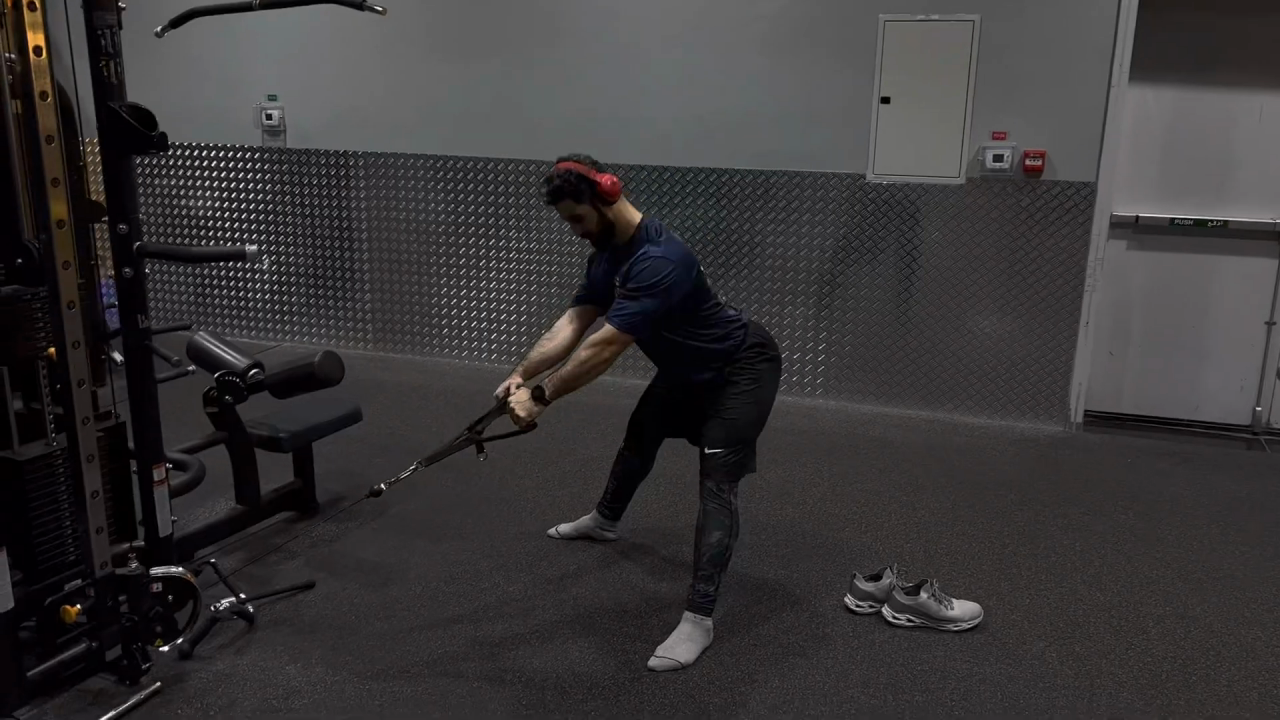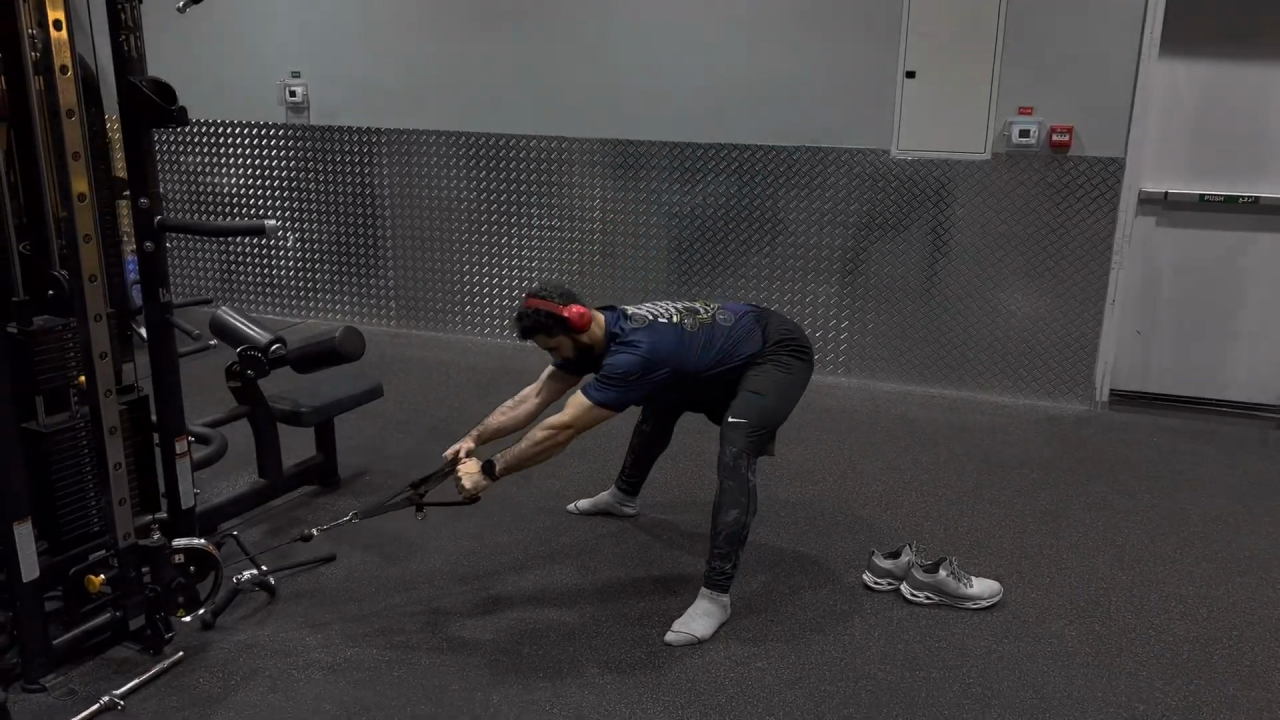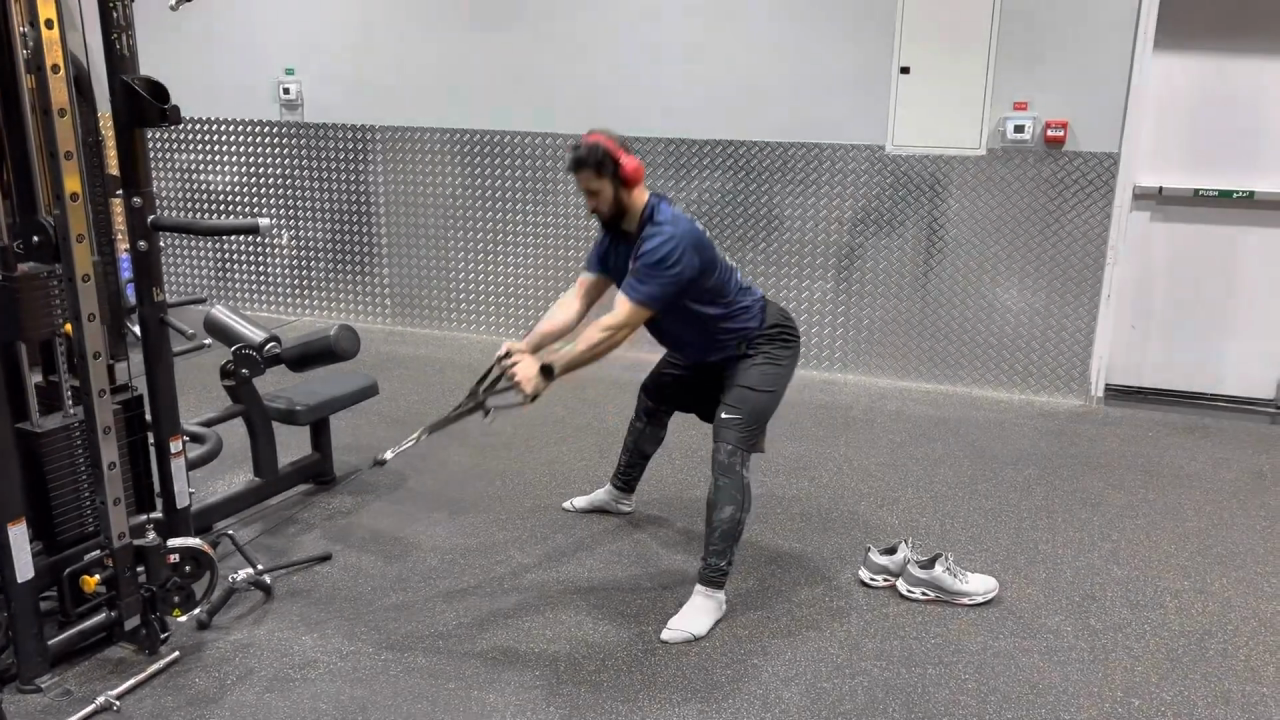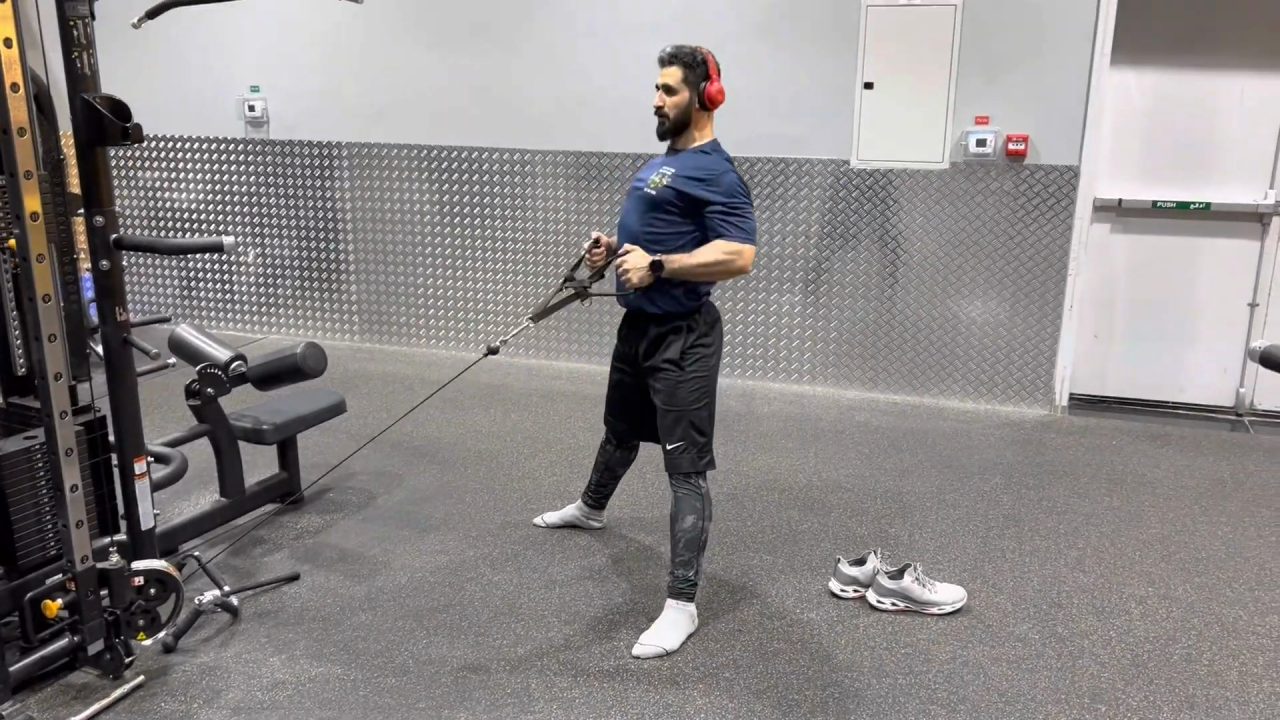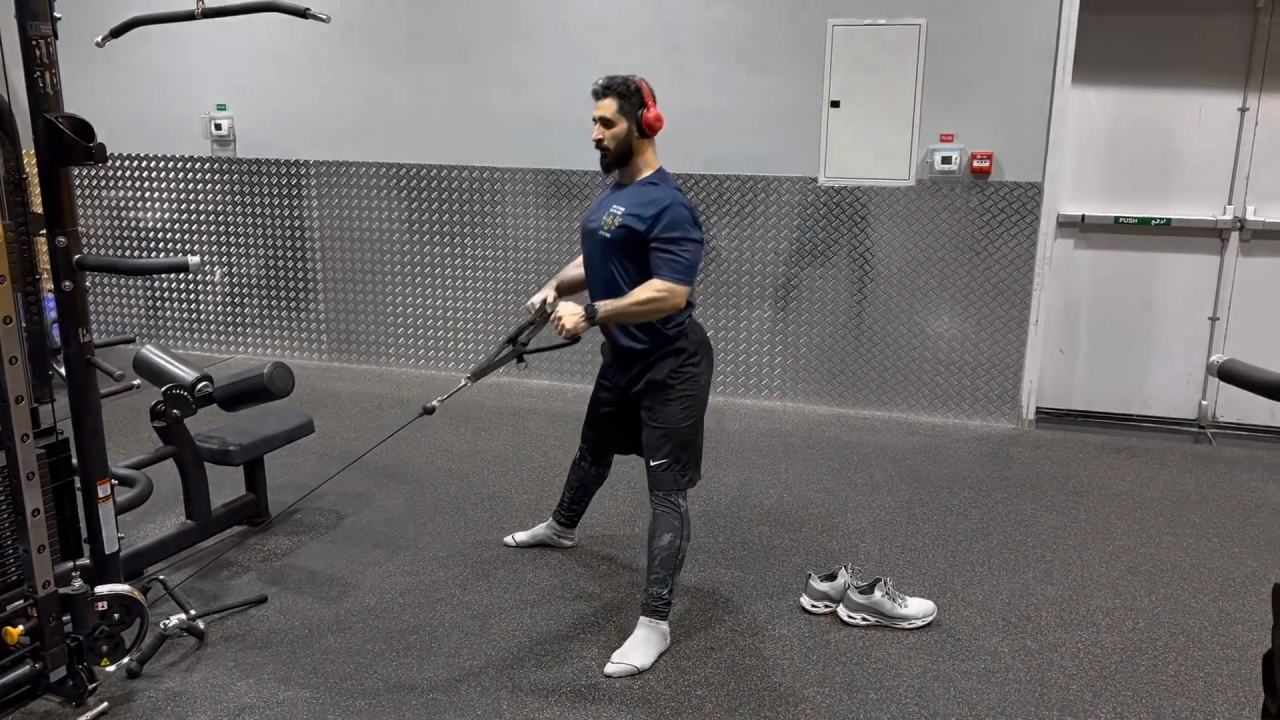
dt=1s
person 1, frame 1
left shoulder: (659, 260)
right shoulder: (608, 257)
left elbow: (605, 347)
right elbow: (571, 325)
left wrist: (541, 396)
right wrist: (521, 373)
left hip: (744, 369)
right hip: (688, 369)
left knee: (716, 483)
right knee: (640, 435)
left ankle: (698, 620)
right ankle: (605, 520)
person 1, frame 2
left shoulder: (636, 352)
right shoulder: (598, 331)
left elbow: (562, 429)
right elbow: (535, 396)
left wrist: (490, 471)
right wrist: (474, 437)
left hip: (778, 352)
right hip: (734, 349)
left knee: (734, 455)
right knee: (657, 404)
left ankle: (715, 596)
right ankle: (624, 496)
person 1, frame 3
left shoulder: (667, 238)
right shoulder: (617, 232)
left elbow: (619, 325)
right elbow: (580, 297)
left wrist: (548, 369)
right wrist: (530, 344)
left hip: (760, 345)
right hip: (700, 347)
left knee: (727, 454)
right knee: (652, 402)
left ankle: (710, 593)
right ankle: (619, 493)
person 1, frame 4
left shoulder: (714, 173)
right shoulder: (663, 161)
left elbow: (739, 255)
left wrist: (657, 265)
right wrist: (613, 245)
left hip: (682, 336)
right hip: (637, 324)
left knee: (685, 467)
right knee: (620, 429)
left ankle: (681, 605)
right ankle: (591, 508)
person 1, frame 5
left shoulder: (666, 205)
right shoulder: (613, 193)
left elbow: (671, 293)
right elbow: (597, 260)
left wrist: (592, 313)
right wrist: (557, 285)
left hip: (672, 363)
right hip: (623, 356)
left knee: (667, 489)
right knee: (593, 449)
left ankle: (655, 623)
right ankle: (562, 527)
